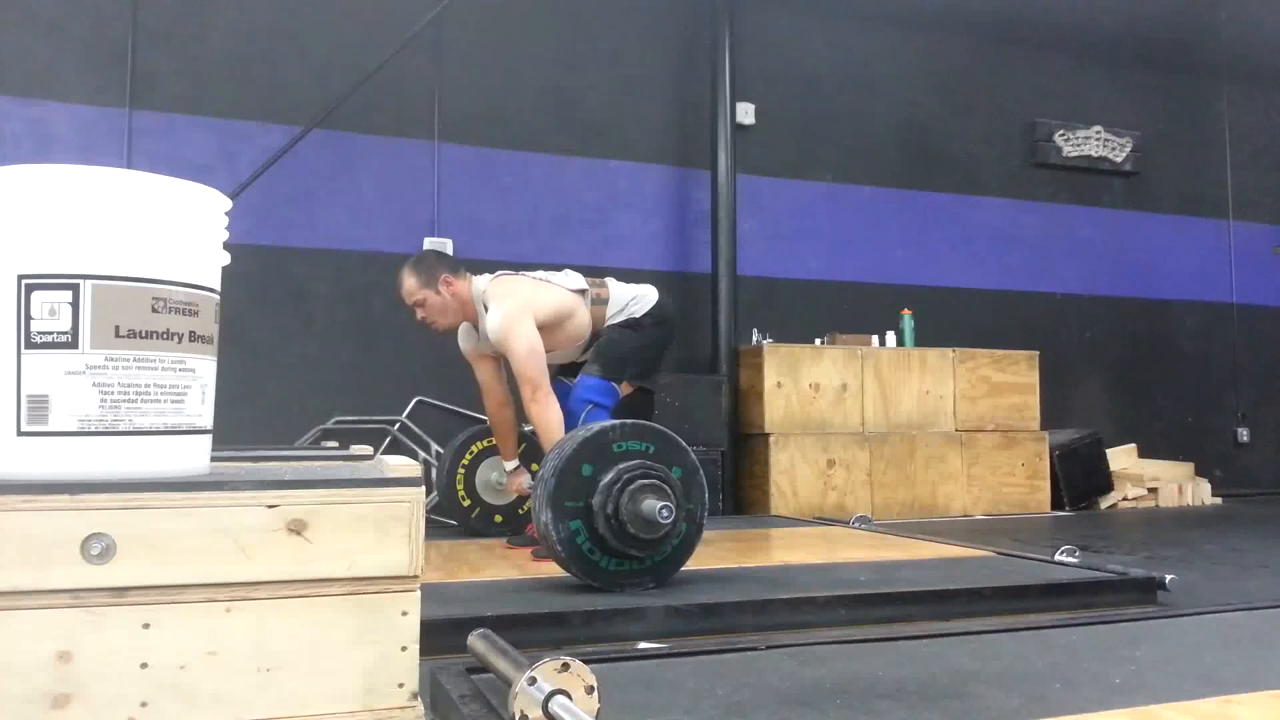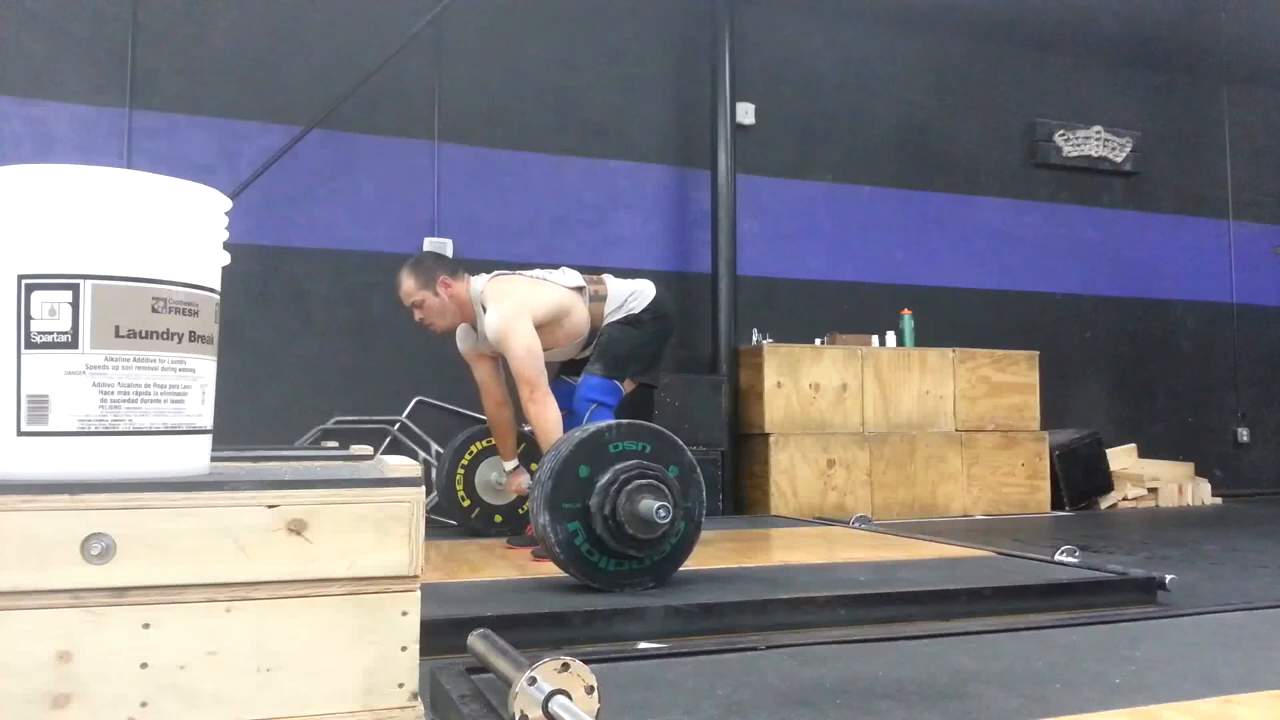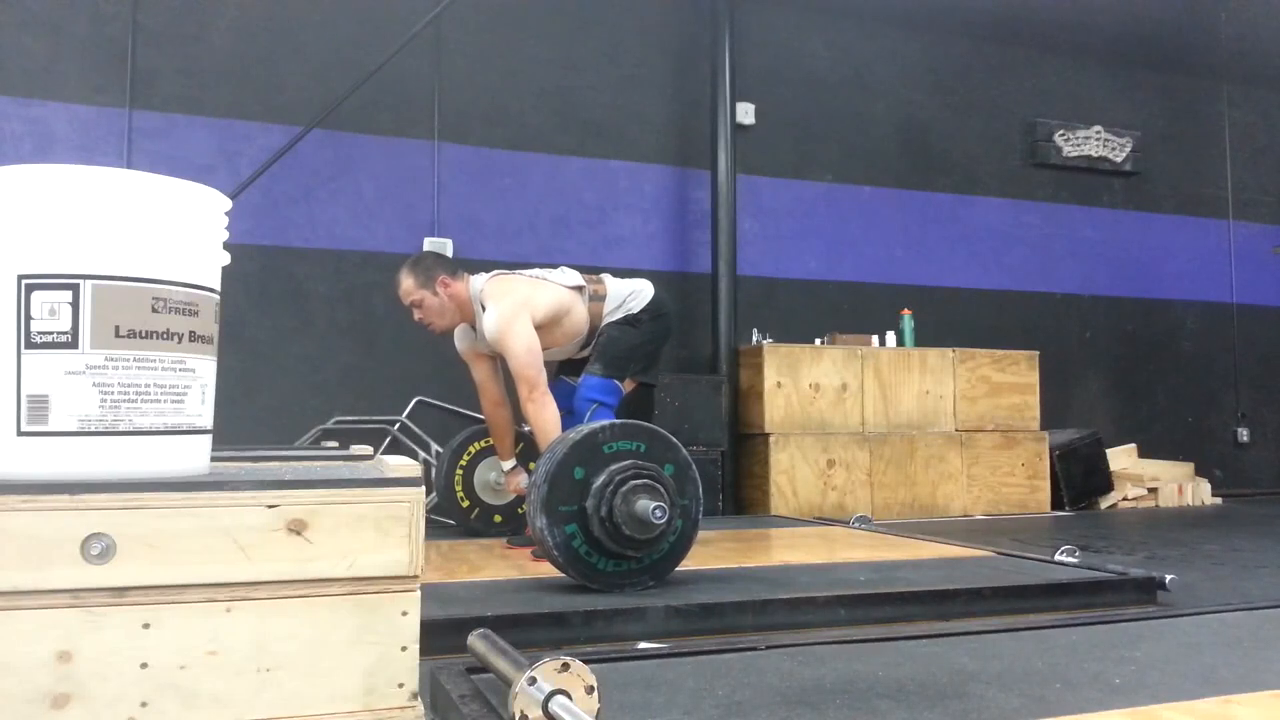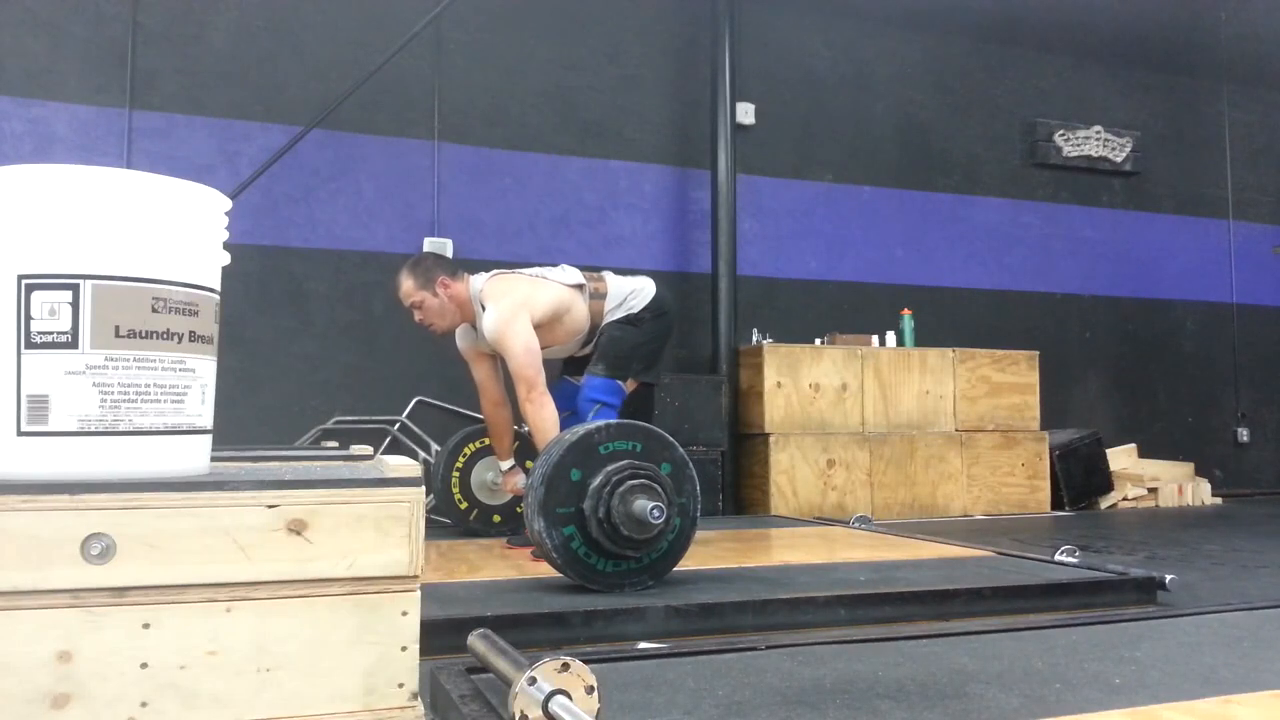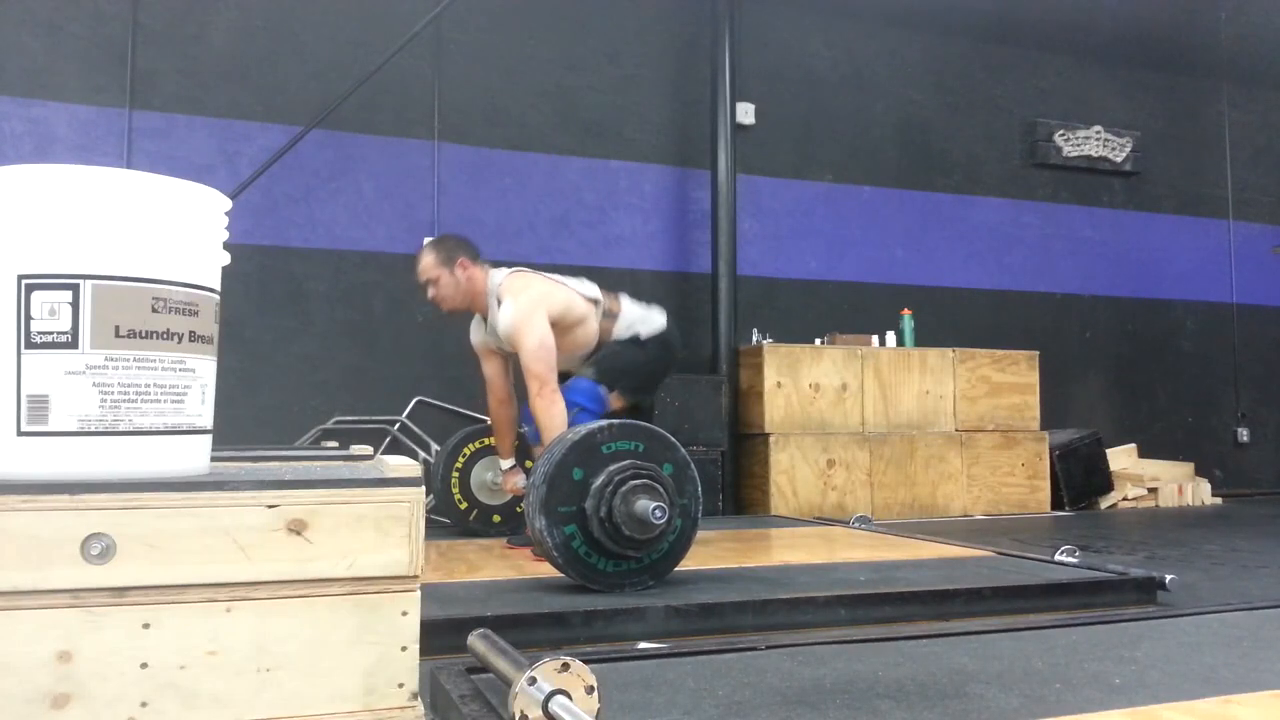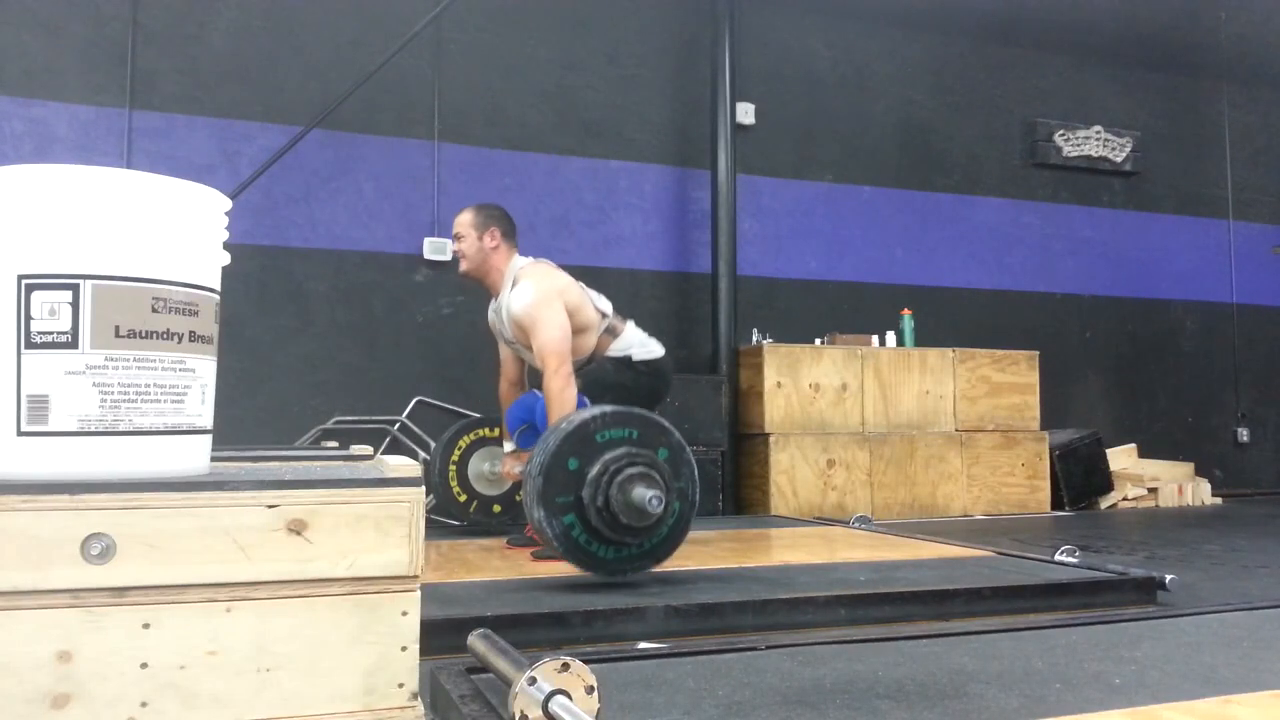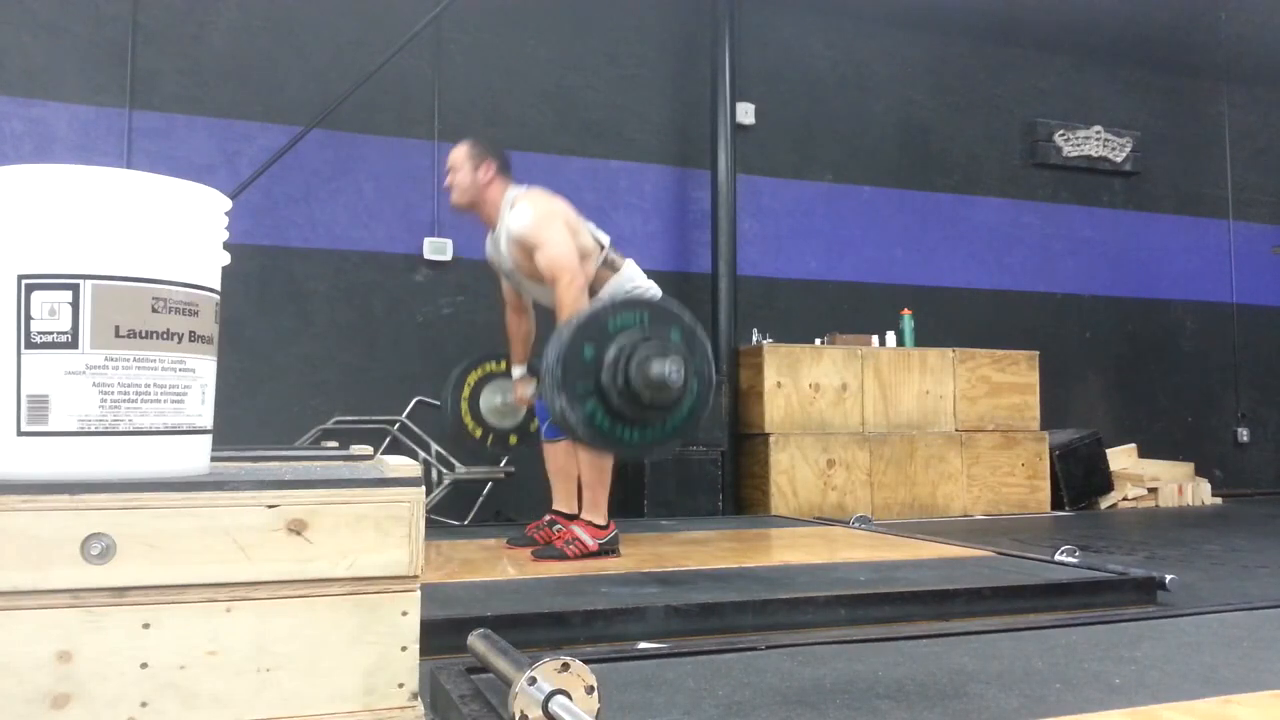
dt=0.4s
person 1, frame 1
left shoulder: (505, 313)
right shoulder: (471, 333)
left elbow: (538, 397)
right elbow: (497, 402)
right wrist: (513, 467)
left hip: (643, 317)
right hip: (606, 327)
left knee: (587, 402)
right knee: (559, 409)
person 1, frame 2
left shoulder: (503, 313)
right shoulder: (469, 334)
left elbow: (536, 396)
right elbow: (495, 401)
right wrist: (512, 466)
left hip: (640, 314)
right hip: (605, 326)
left knee: (592, 401)
right knee: (560, 408)
person 1, frame 3
left shoulder: (502, 312)
right shoulder: (467, 334)
left elbow: (535, 396)
right elbow: (493, 401)
right wrist: (510, 466)
left hip: (639, 313)
right hip: (601, 325)
left knee: (592, 401)
right knee: (558, 407)
person 1, frame 4
left shoulder: (501, 313)
right shoulder: (469, 332)
left elbow: (534, 397)
right elbow: (493, 401)
right wrist: (508, 466)
left hip: (641, 312)
right hip: (602, 323)
left knee: (595, 401)
right knee: (563, 408)
person 1, frame 5
left shoulder: (519, 306)
right shoulder: (483, 327)
left elbow: (545, 392)
right elbow: (500, 398)
right wrist: (508, 465)
left hip: (645, 339)
right hip: (613, 343)
left knee: (575, 405)
right knee: (537, 418)
person 1, frame 6
left shoulder: (532, 291)
right shoulder: (499, 306)
left elbow: (559, 376)
right elbow: (511, 381)
right wrist: (511, 449)
left hip: (638, 366)
right hip: (604, 368)
left knee: (554, 415)
right knee: (521, 415)
person 1, frame 7
left shoulder: (529, 214)
right shoulder: (496, 239)
left elbow: (571, 286)
right elbow: (518, 311)
right wrist: (520, 374)
right knee: (552, 403)
left ankle: (597, 528)
right ankle: (563, 519)
